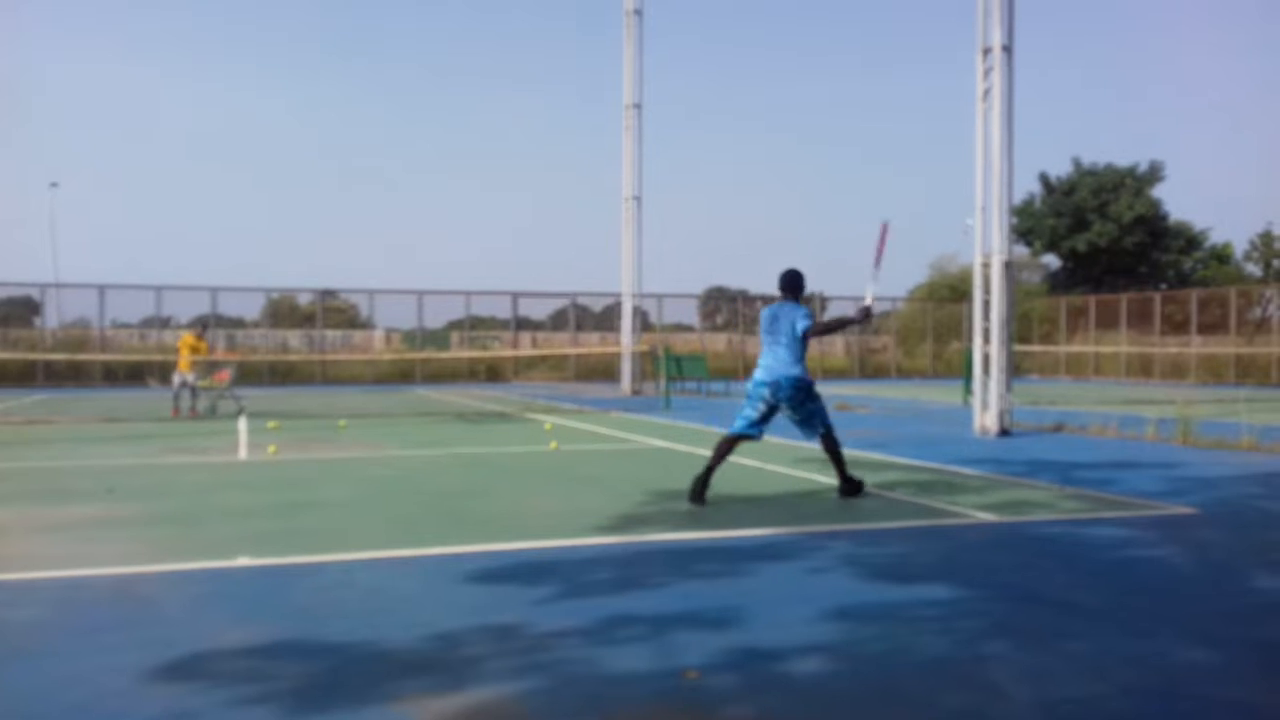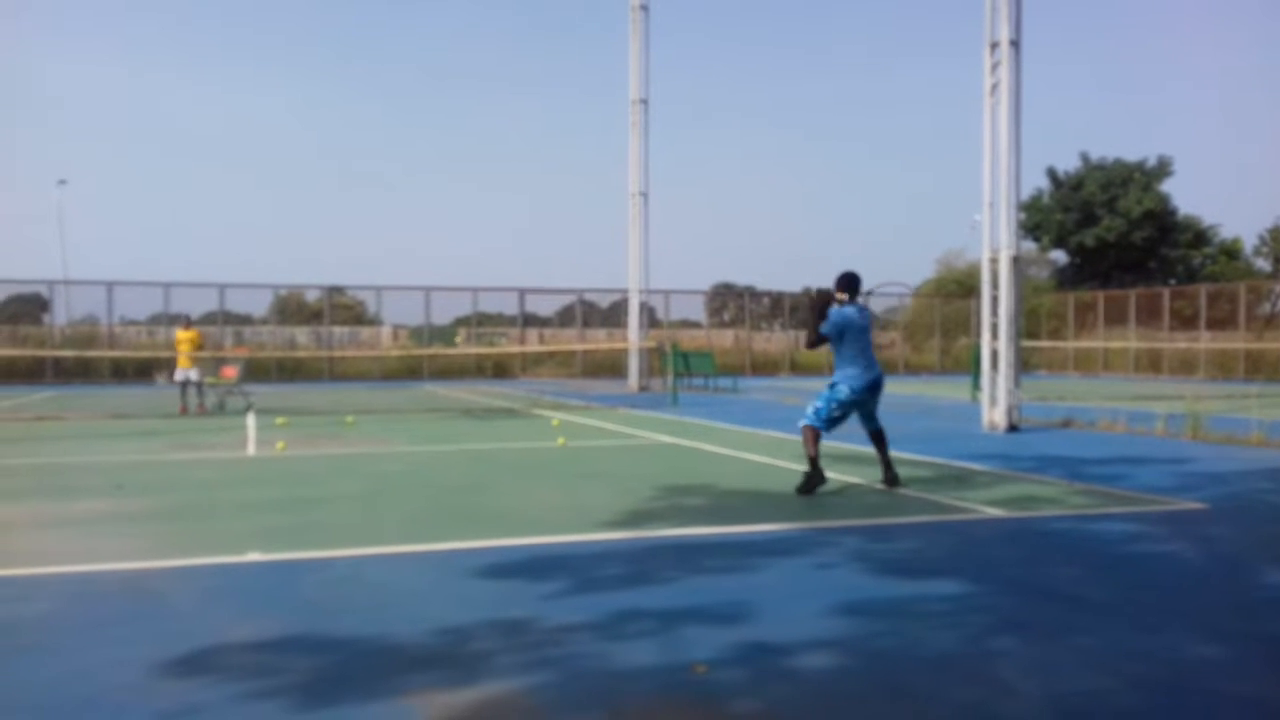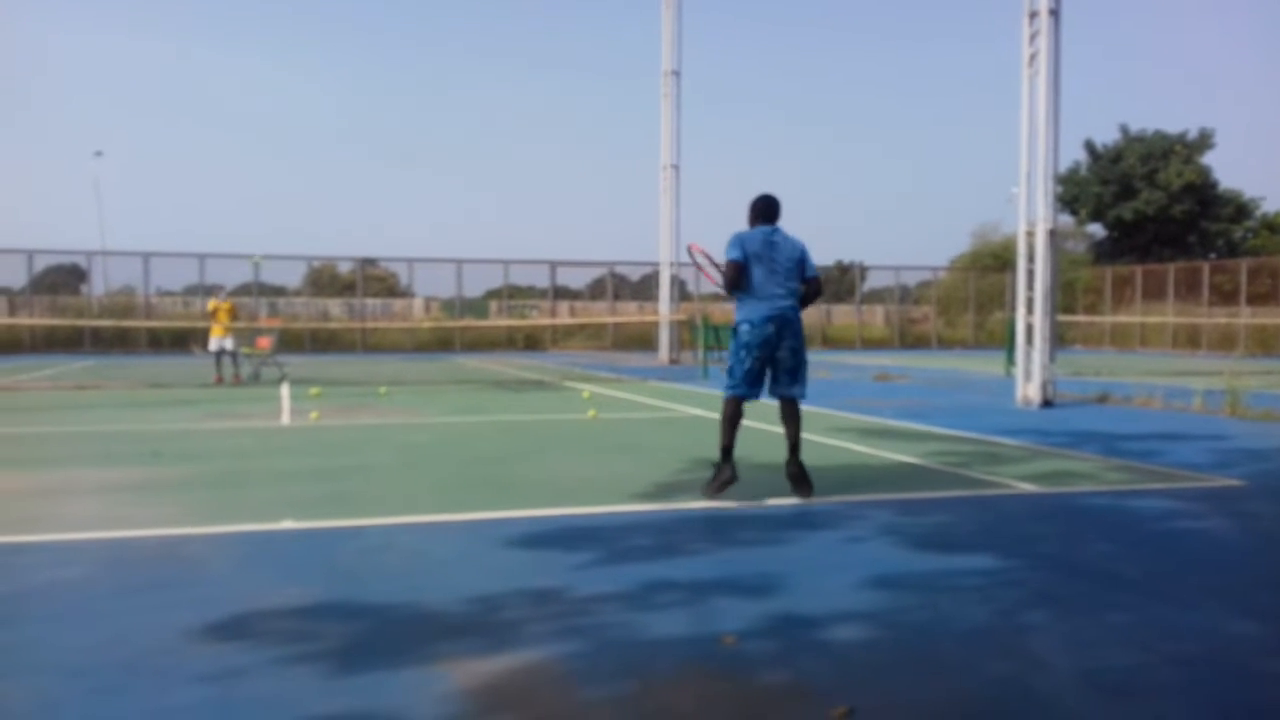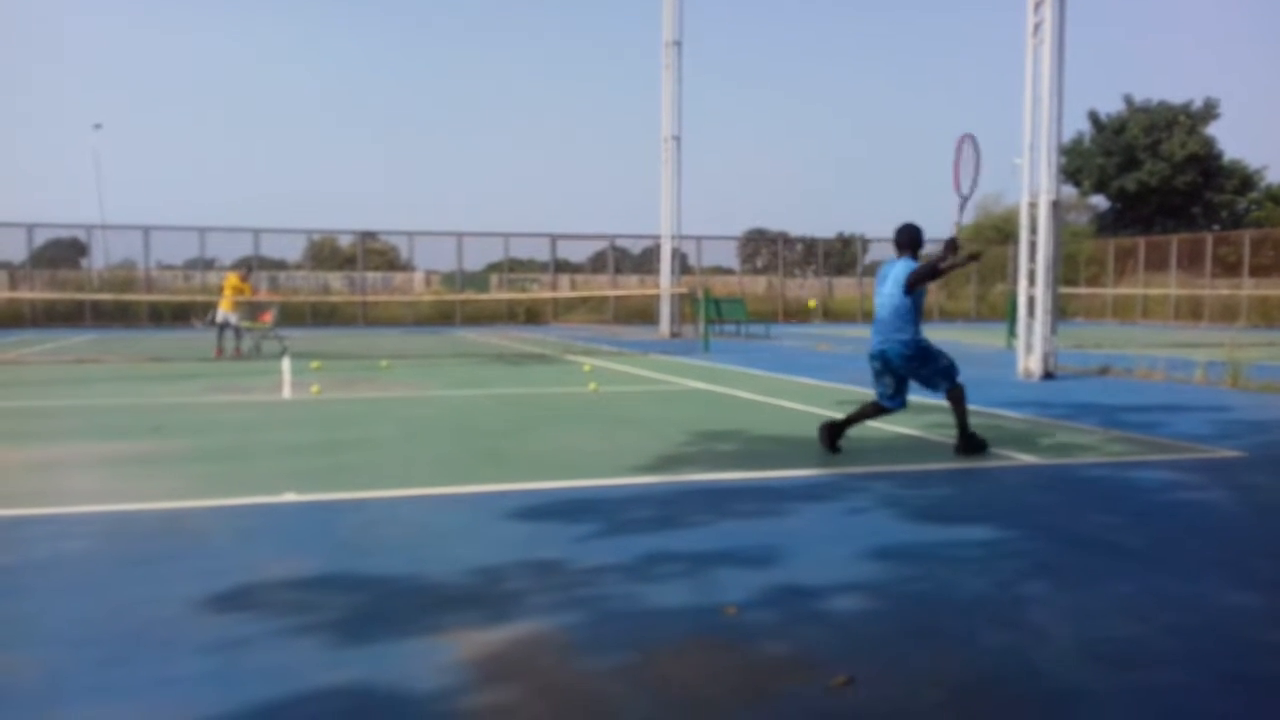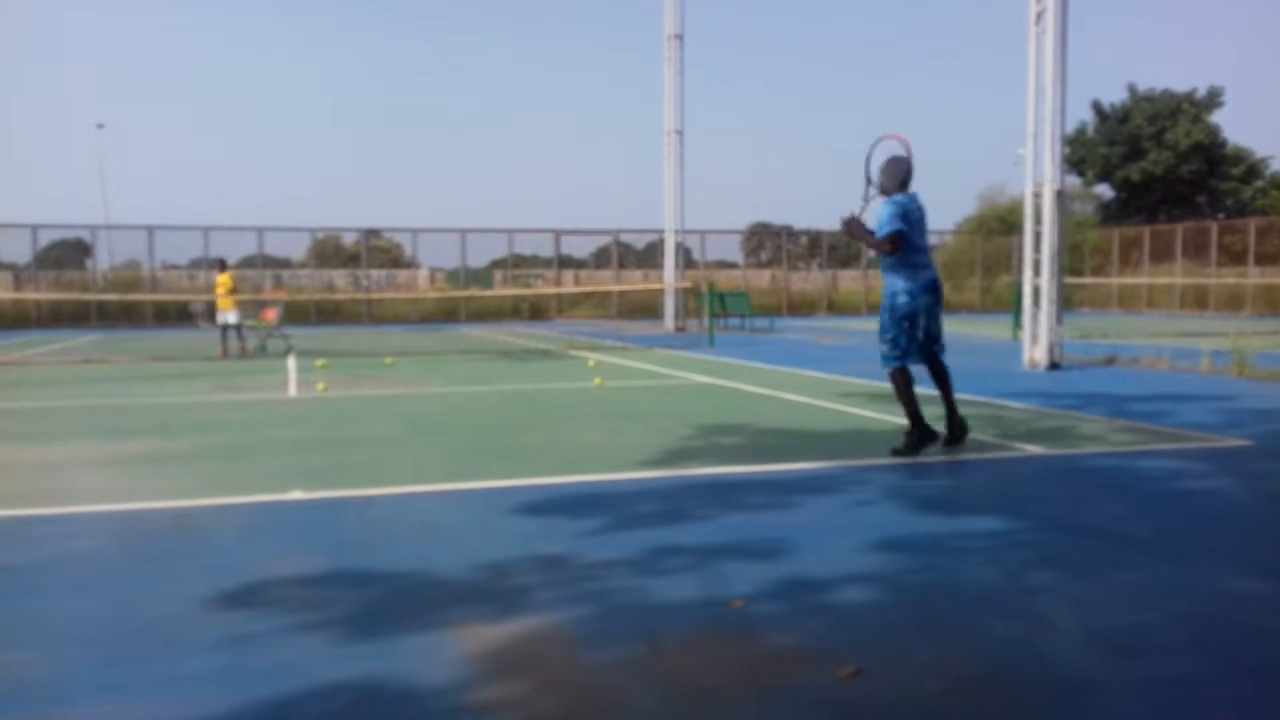
dt=1s
person 1, frame 1
left shoulder: (766, 313)
right shoulder: (800, 312)
right elbow: (812, 331)
left wrist: (823, 324)
right wrist: (853, 319)
left hip: (762, 381)
right hip: (792, 382)
left knee: (737, 433)
right knee: (824, 430)
left ankle: (704, 478)
right ankle: (846, 482)
person 1, frame 2
left shoulder: (840, 316)
right shoulder: (862, 312)
left elbow: (811, 343)
left wrist: (815, 311)
right wrist: (823, 308)
left hip: (849, 384)
right hip: (873, 380)
left knee: (810, 423)
right knee: (872, 425)
left ankle: (815, 472)
right ankle: (889, 471)
person 1, frame 3
left shoulder: (740, 240)
right shoulder: (795, 245)
left elbow: (732, 278)
right elbow: (815, 288)
left wrist: (729, 289)
left hip: (753, 323)
right hip: (788, 323)
left knee: (735, 394)
right knee: (789, 396)
left ankle: (725, 462)
right ankle: (793, 461)
person 1, frame 4
left shoulder: (888, 269)
right shoulder: (909, 268)
right elbow: (911, 280)
left wrist: (958, 262)
right wrist: (948, 257)
left hip: (879, 350)
right hip: (906, 348)
left knee: (888, 402)
right knee: (950, 379)
left ankle: (837, 427)
right ankle: (965, 438)
person 1, frame 5
left shoulder: (893, 206)
right shoulder: (912, 203)
left elbow: (891, 246)
left wrist: (860, 234)
right wrist: (861, 230)
left hip: (906, 291)
right hip: (927, 286)
left knee: (895, 362)
right knee: (932, 355)
left ankle: (919, 429)
right ankle: (952, 419)
